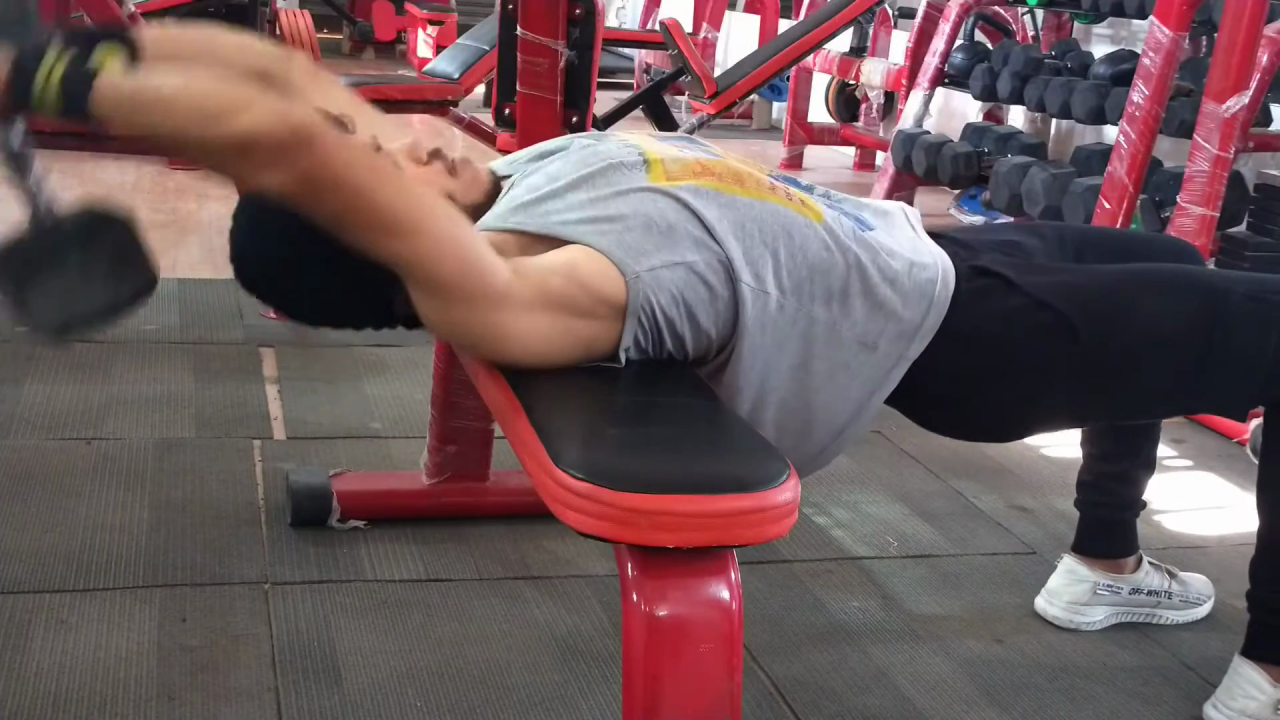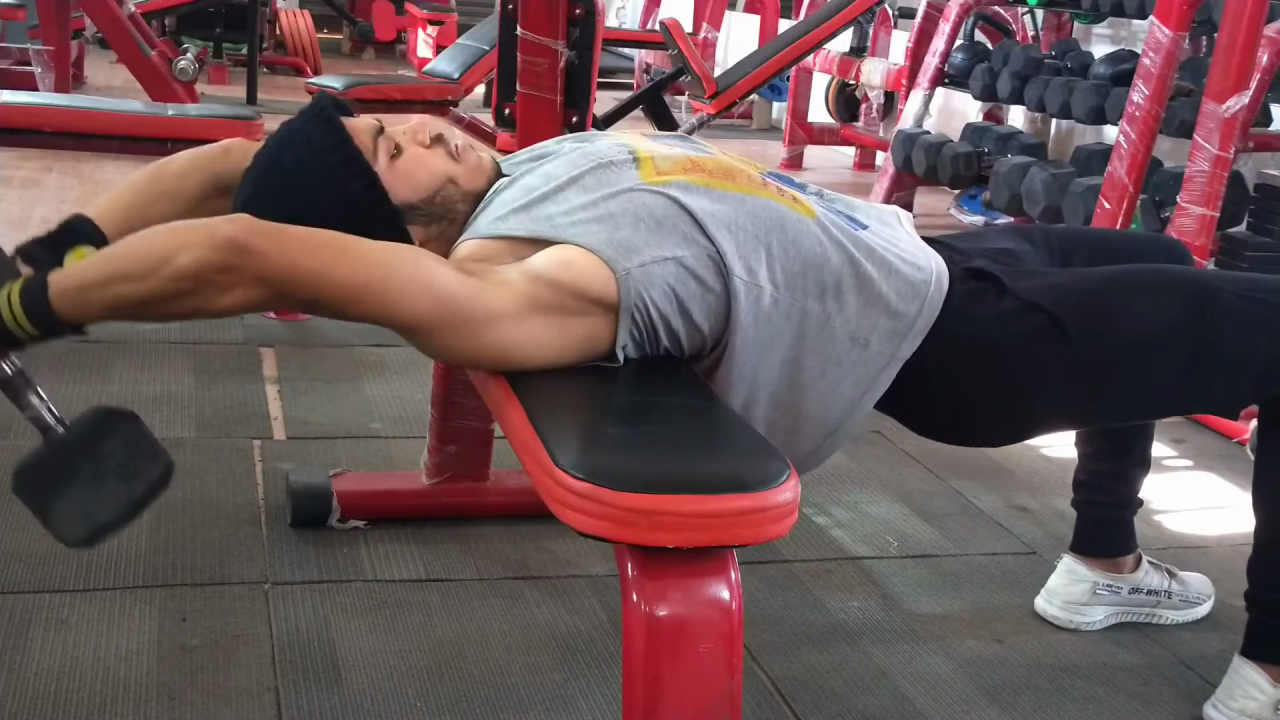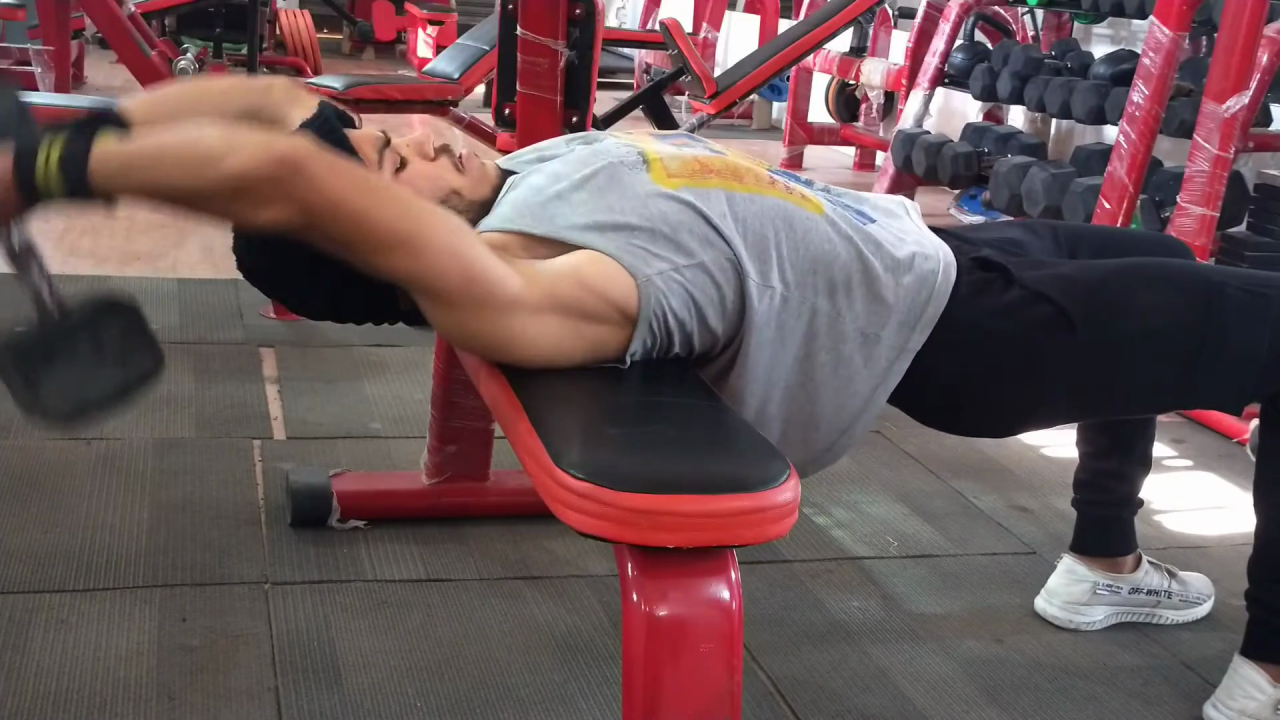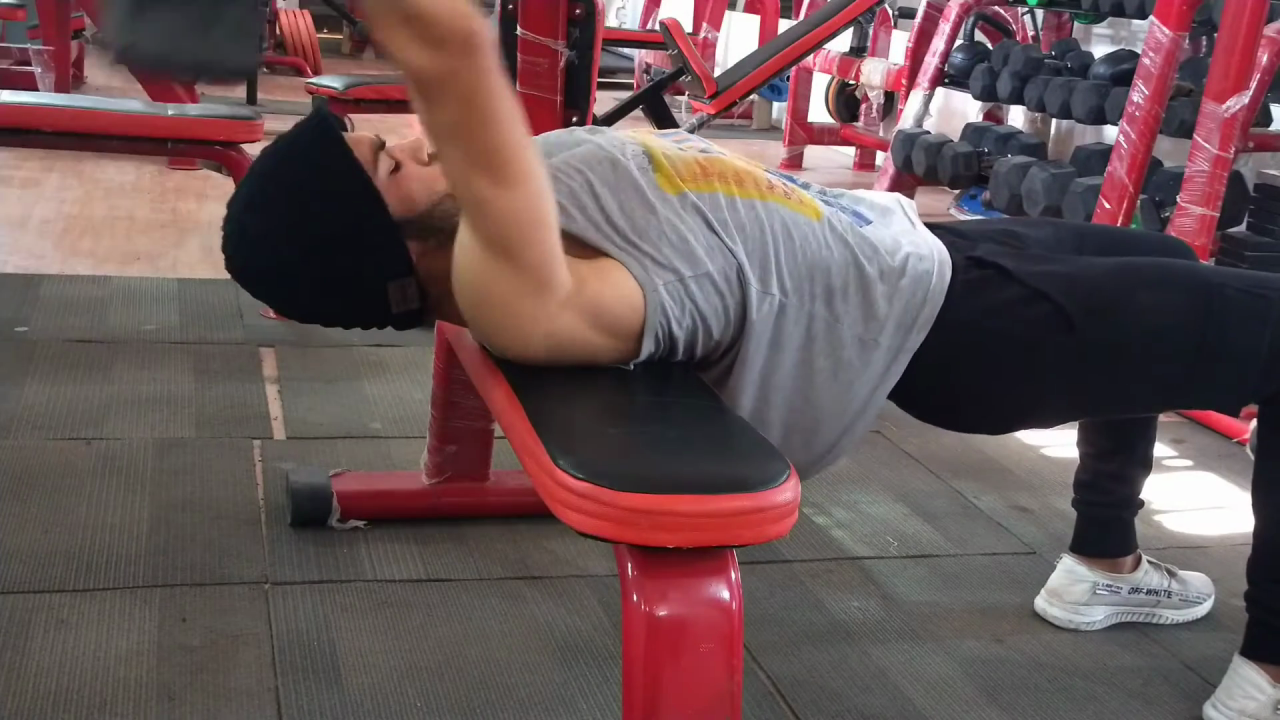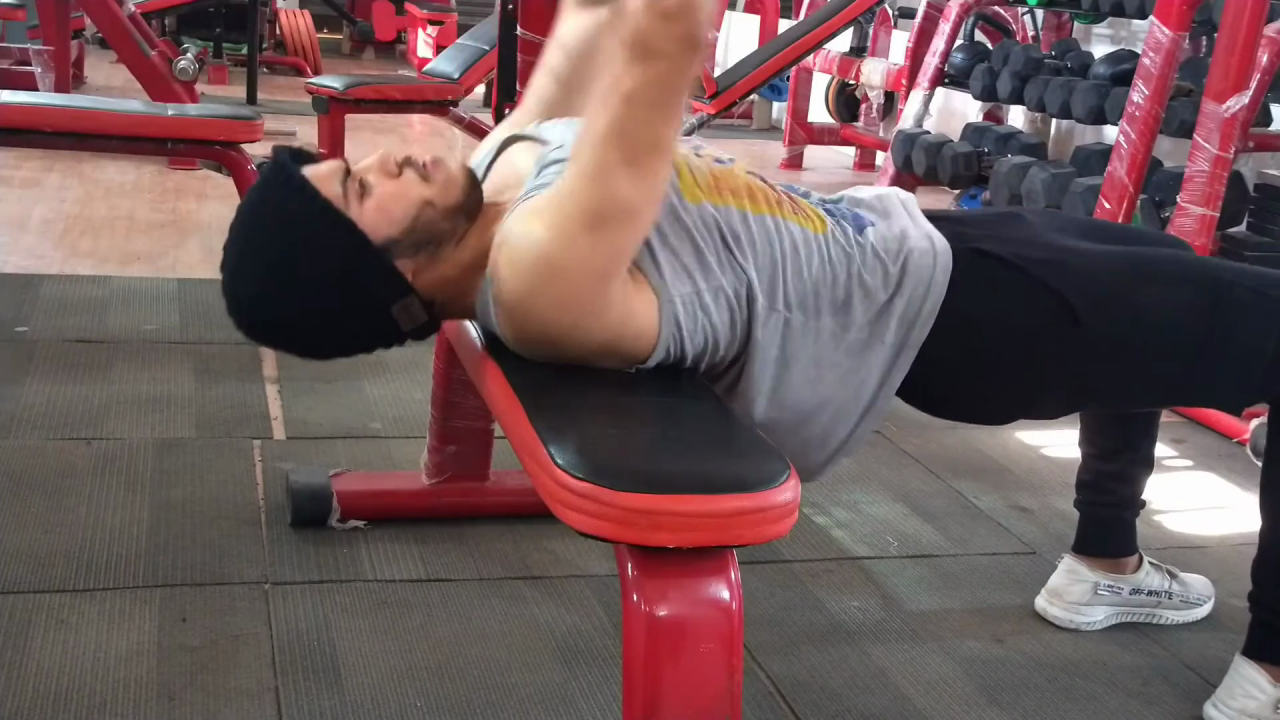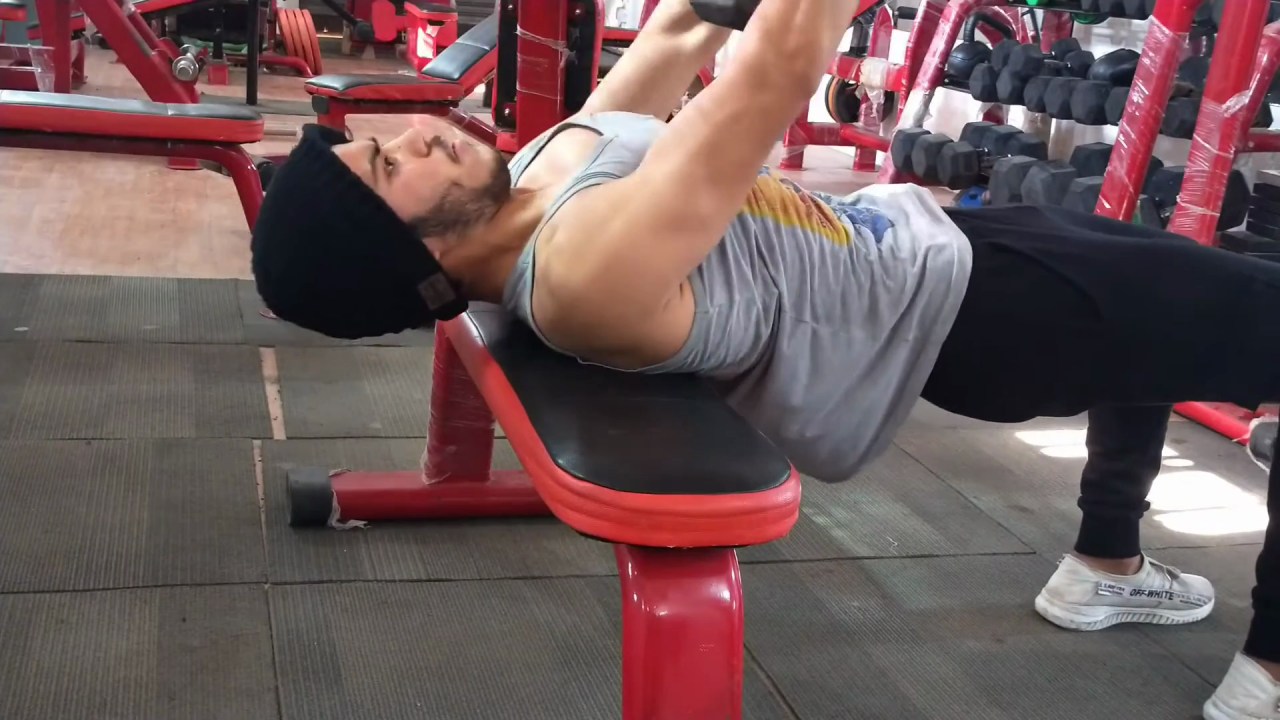
dt=0.4s
person 1, frame 1
left shoulder: (499, 191)
right shoulder: (500, 295)
left elbow: (291, 87)
right elbow: (291, 145)
left hip: (911, 250)
right hip: (952, 323)
left knee: (1160, 258)
left ankle: (1101, 566)
person 1, frame 2
left shoulder: (493, 194)
right shoulder: (497, 293)
left elbow: (236, 163)
right elbow: (246, 253)
left hip: (905, 257)
right hip: (946, 331)
left knee: (1156, 264)
left ankle: (1101, 569)
person 1, frame 3
left shoulder: (493, 195)
right shoulder: (510, 298)
left elbow: (284, 113)
right elbow: (285, 173)
left hip: (913, 252)
right hip: (950, 321)
left knee: (1158, 261)
left ankle: (1104, 568)
person 1, frame 4
left shoulder: (466, 215)
right shoulder: (515, 293)
left hip: (909, 248)
right hip: (946, 319)
left knee: (1166, 265)
left ankle: (1102, 567)
person 1, frame 5
left shoulder: (502, 166)
right shoulder: (543, 278)
left hip: (902, 240)
right hip: (938, 311)
left knee: (1149, 260)
left ankle: (1103, 567)
person 1, frame 6
left shoulder: (539, 171)
right shoulder: (588, 277)
left hip: (916, 234)
right hip: (958, 311)
left knee: (1167, 277)
left ankle: (1105, 568)
